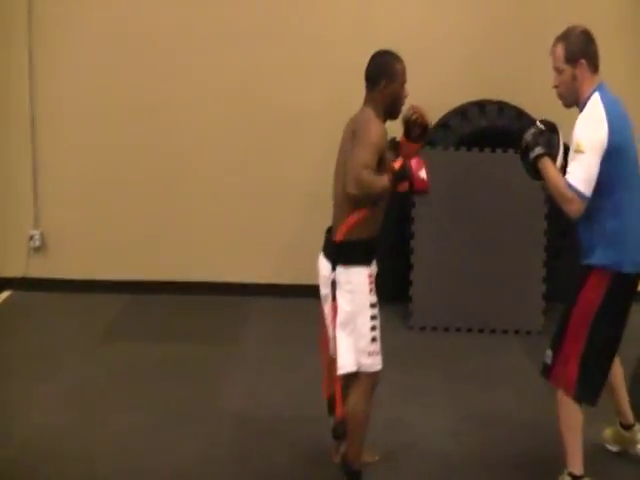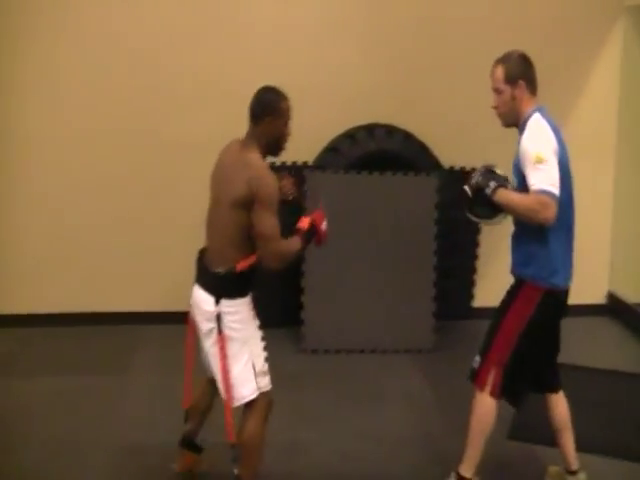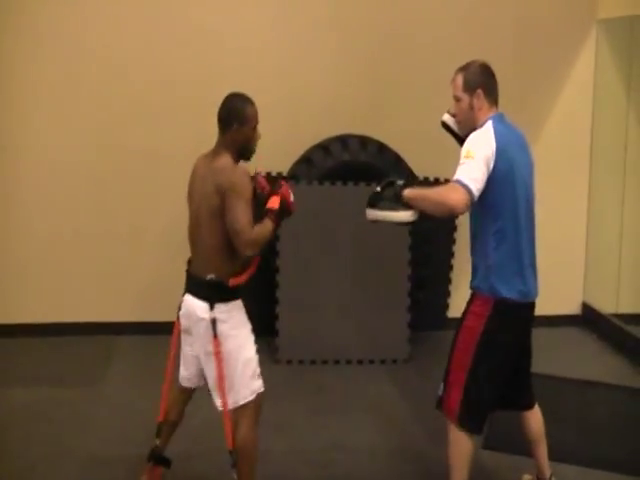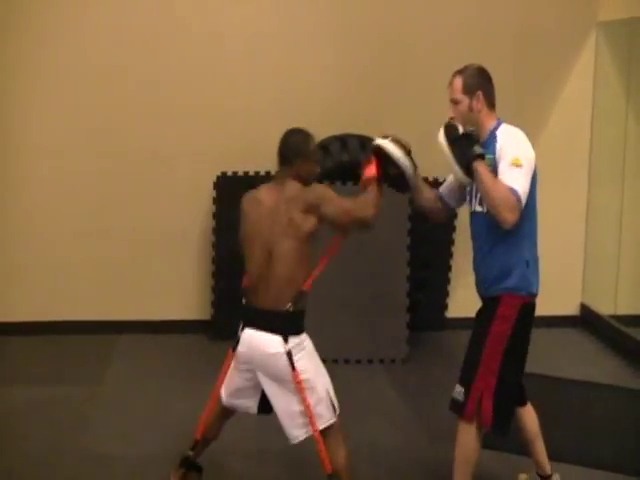
dt=0.5s
person 1, frame 1
left shoulder: (592, 120)
left elbow: (573, 202)
left wrist: (540, 156)
right wrist: (554, 162)
left knee: (568, 369)
right knee: (600, 349)
person 1, frame 2
left shoulder: (536, 135)
right shoulder: (539, 129)
left elbow: (546, 210)
left wrist: (494, 189)
right wrist: (498, 192)
left hip: (537, 279)
right hip: (551, 278)
left knee: (488, 376)
right knee: (547, 379)
person 1, frame 3
left shoulder: (483, 139)
right shoulder: (515, 138)
left elbow: (456, 200)
left wrist: (405, 193)
left hip: (495, 293)
right hip: (522, 291)
left knee: (458, 401)
right knee: (520, 394)
person 1, frame 4
left shoulder: (512, 142)
right shoulder: (478, 148)
left elbow: (508, 214)
right elbow: (438, 209)
left wrist: (475, 160)
right wrist: (408, 178)
left hip: (510, 291)
right hip: (498, 290)
left knee: (471, 402)
right knee: (509, 392)
person 2, frame 1
left shoulder: (363, 124)
right shoulder: (371, 128)
left elbow: (368, 174)
right elbow: (354, 185)
left wrist: (410, 140)
right wrist: (400, 175)
left hip: (341, 257)
right hip: (351, 265)
left knee: (347, 364)
right knee: (364, 376)
person 2, frame 2
left shoulder: (231, 152)
right shoulder: (262, 178)
right elbow: (273, 257)
left wrist: (274, 203)
right wrist: (307, 233)
left hip: (208, 286)
right hip: (227, 298)
left knee: (220, 377)
right knee: (258, 400)
left ankle: (189, 447)
person 2, frame 3
left shoulder: (204, 163)
right shoulder: (231, 174)
right elbow: (247, 245)
left wrist: (254, 192)
right wrist: (274, 211)
left hip: (193, 296)
right hip: (220, 305)
left knee: (185, 385)
right knee: (247, 406)
person 2, frame 4
left shoulder: (250, 200)
right shoulder: (311, 197)
right elbow: (363, 215)
right wrist: (372, 177)
left hip: (250, 330)
right hip: (285, 338)
left knee: (227, 403)
right knee: (330, 428)
